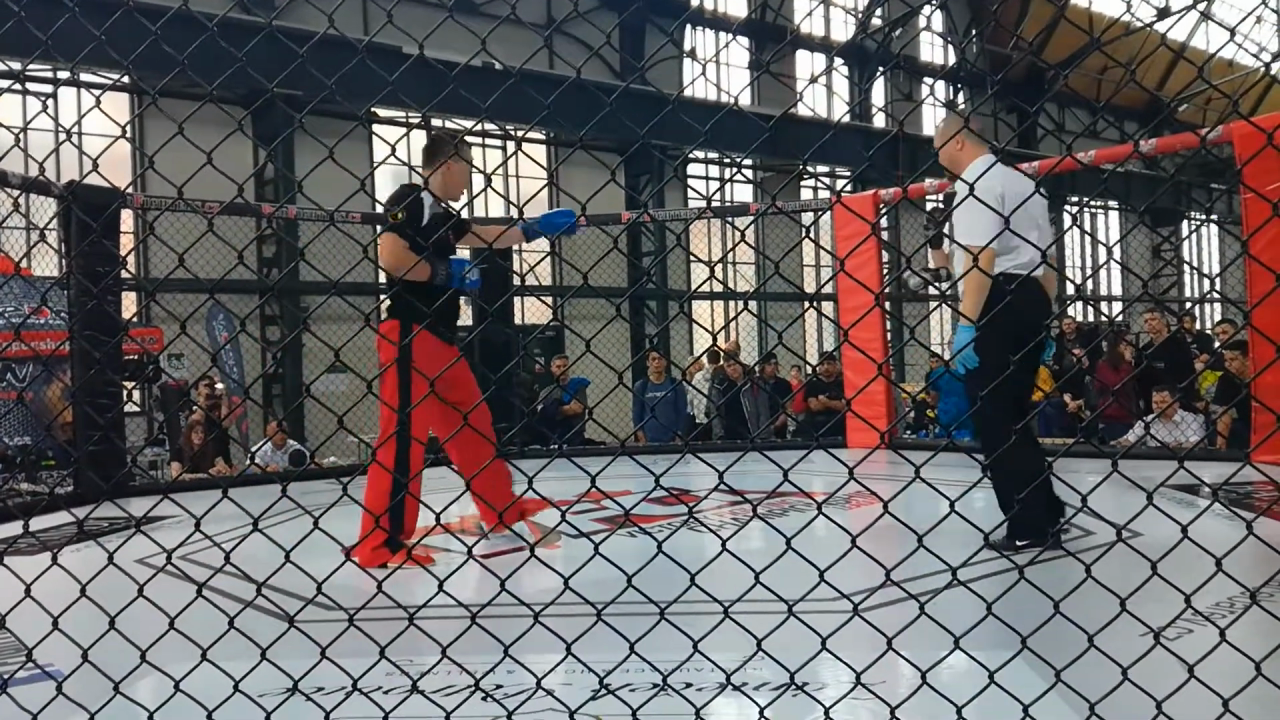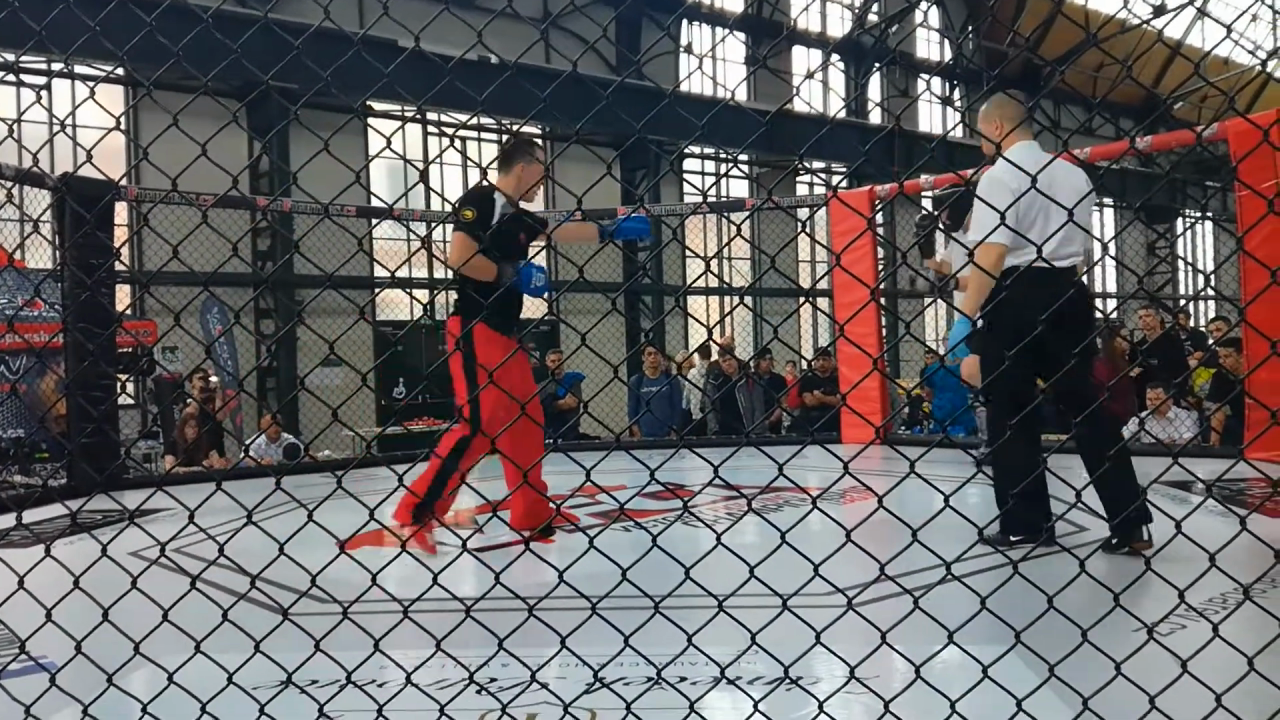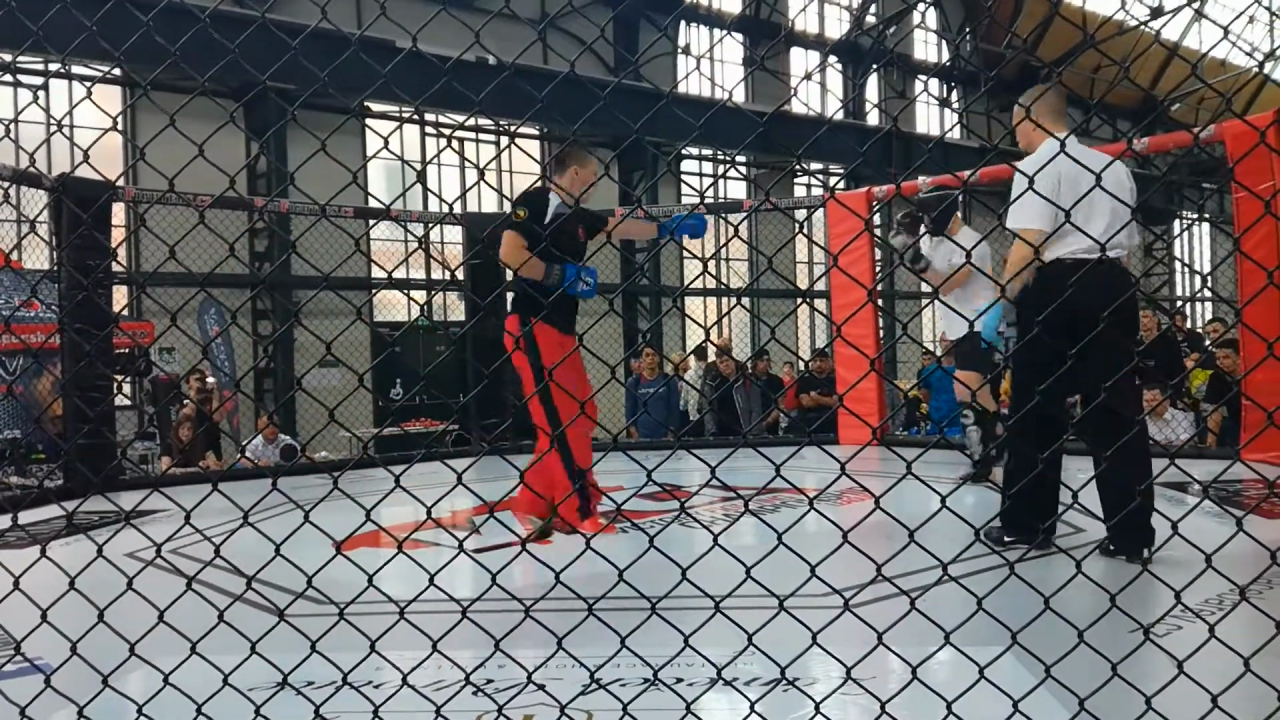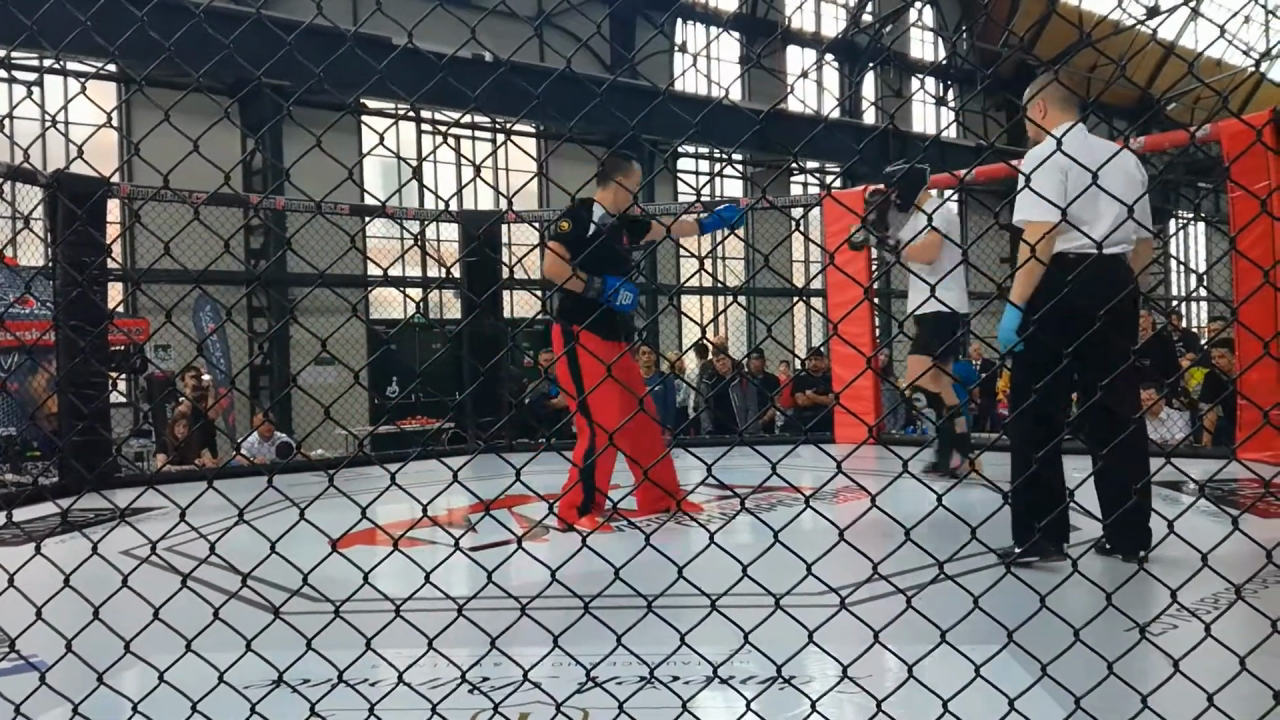
dt=0.3s
person 1, frame 1
left shoulder: (977, 186)
right shoulder: (1026, 185)
left elbow: (981, 261)
right elbow: (1047, 264)
left wrist: (966, 327)
right wrist: (1045, 322)
left hip: (998, 311)
right hip: (1031, 308)
left knee: (996, 422)
right knee: (1011, 417)
left ankle: (1031, 526)
right ankle: (1040, 512)
person 1, frame 2
left shoulder: (1000, 175)
right shoulder: (1074, 174)
left elbow: (990, 255)
right elbow: (1083, 249)
left wrist: (965, 317)
left hip: (1017, 300)
right hip: (1068, 295)
left knee: (1011, 417)
right knee: (1087, 408)
left ankle: (1025, 523)
right ankle: (1130, 522)
person 1, frame 3
left shoulder: (1039, 164)
right shoulder: (1114, 166)
left elbow: (1031, 243)
right elbow: (1125, 244)
left wrist: (1000, 305)
left hip: (1056, 291)
right hip: (1112, 290)
left knee: (1035, 412)
right knee: (1116, 411)
left ankle: (1025, 526)
right ankle: (1131, 535)
person 1, frame 4
left shoulder: (1044, 156)
right shoulder: (1125, 159)
left elbow: (1039, 238)
right elbow: (1143, 242)
left wrist: (1015, 305)
left hip: (1058, 290)
right hip: (1114, 286)
left knee: (1035, 414)
right knee: (1116, 411)
left ankle: (1038, 535)
right ankle: (1128, 533)
person 2, frame 1
left shoulder: (442, 214)
right shoulder: (407, 201)
left elbow: (488, 234)
right elbow: (390, 256)
left wrist: (538, 225)
right wrist: (444, 272)
left hip: (440, 339)
right hip: (411, 336)
left knee: (474, 425)
right knee: (403, 436)
left ankle: (500, 510)
right ankle: (380, 543)
person 2, frame 2
left shoulder: (518, 217)
right shoulder: (479, 201)
left elbow: (566, 233)
right elbow: (458, 255)
left wrist: (612, 231)
right wrist: (511, 274)
left hip: (505, 333)
right hip: (475, 331)
left knee: (524, 423)
right knee: (477, 424)
left ankle: (533, 513)
right ankle: (417, 512)
person 2, frame 3
left shoulder: (577, 216)
right shoulder: (534, 202)
left elbow: (625, 228)
right elbow: (510, 253)
left wrist: (670, 227)
right wrist: (560, 275)
left hip: (560, 330)
right hip: (533, 328)
left knee: (578, 416)
right knee: (564, 418)
left ankle: (532, 499)
right ankle: (575, 509)
person 2, frame 4
left shoulder: (624, 224)
right shoulder: (578, 215)
left elbow: (669, 228)
right elbow: (552, 266)
left wrist: (709, 221)
right wrist: (600, 288)
left hip: (611, 338)
right hip: (575, 336)
left knee: (641, 416)
right knee: (601, 421)
left ankle: (659, 495)
right ankle: (578, 508)
person 3, frame 1
left shoulder: (991, 233)
right shoulder: (967, 236)
left elbow: (984, 274)
right elbow: (945, 266)
left wrist: (939, 275)
right wrist: (935, 237)
left hip: (996, 321)
right hip: (977, 320)
left knee: (991, 380)
right knee: (978, 381)
person 3, frame 2
left shoulder: (985, 234)
right shoulder: (957, 239)
left elbow: (980, 282)
right elbow: (939, 273)
left wrist: (949, 281)
right wrist: (925, 245)
left hip: (992, 321)
right hip: (973, 322)
left knee: (970, 376)
right knee: (977, 383)
left ankle: (993, 441)
right ankle: (996, 440)
person 3, frame 3
left shoulder: (970, 241)
right shoulder: (938, 240)
left elbow: (951, 284)
right elbow: (921, 274)
left wrist: (918, 263)
right wrist: (908, 243)
left hip: (979, 328)
right hip: (959, 329)
left knee: (965, 391)
right knee: (978, 392)
left ankle: (983, 460)
right ankle: (995, 441)
person 3, frame 4
left shoulder: (937, 212)
right shoulder: (917, 216)
left elbow: (927, 253)
right elbow: (905, 256)
left wrist: (891, 245)
left hip: (944, 309)
right hip: (930, 308)
left knee: (918, 374)
right knee: (937, 379)
left ankle: (948, 446)
right ankle: (960, 444)
